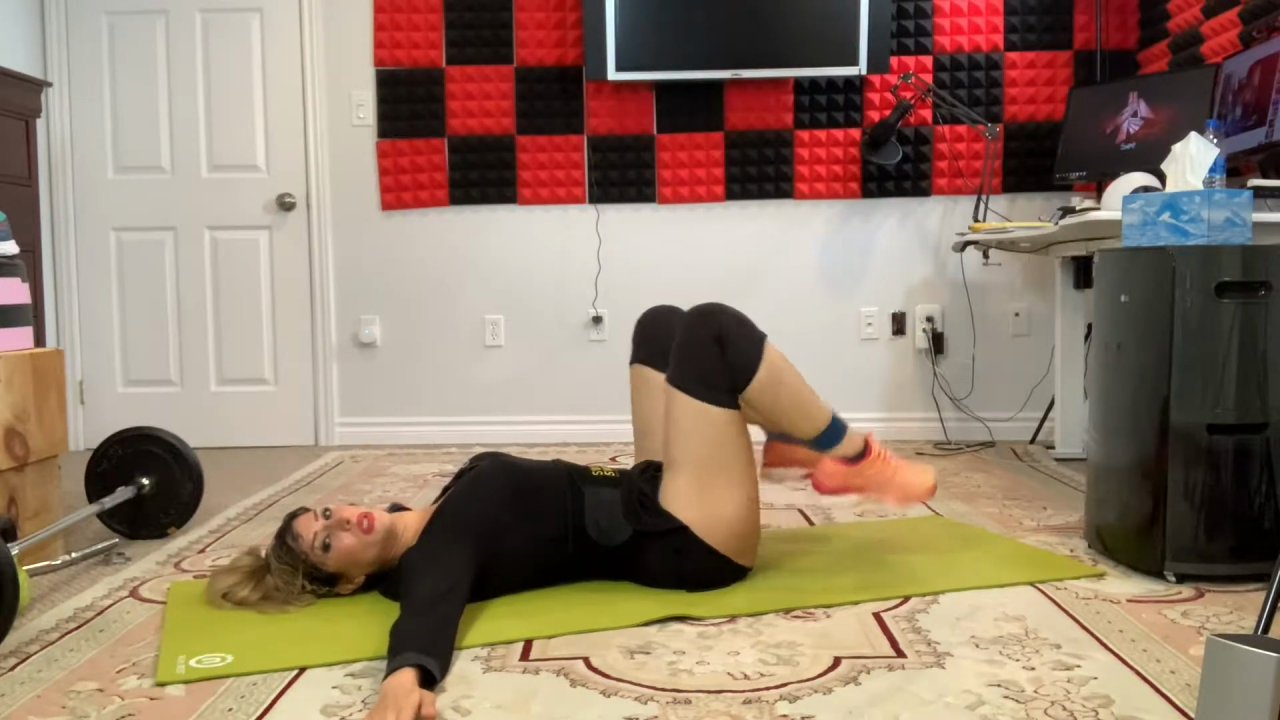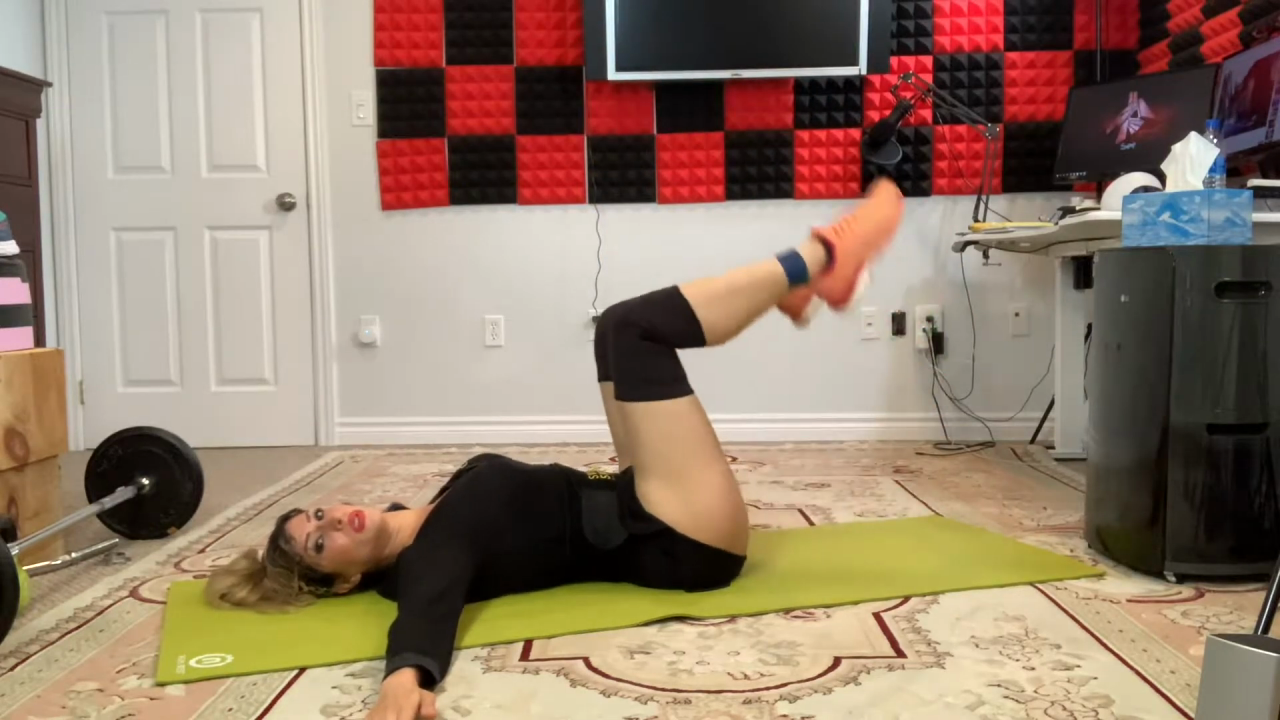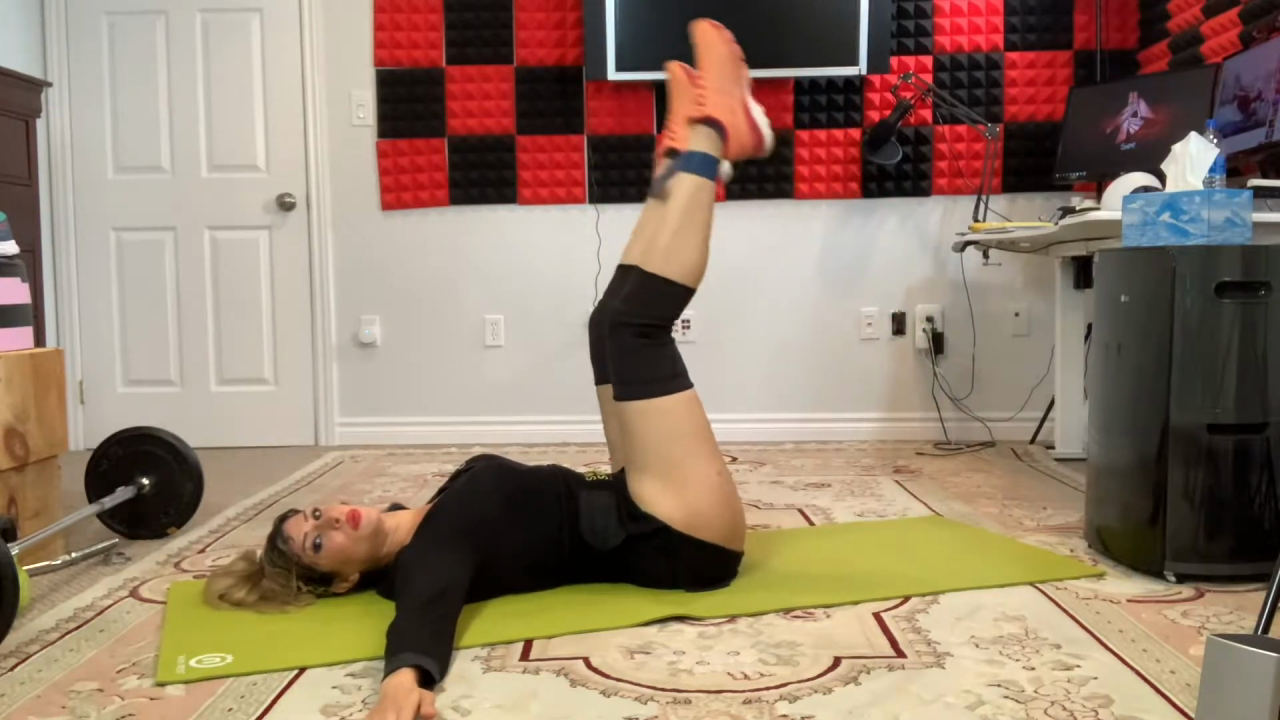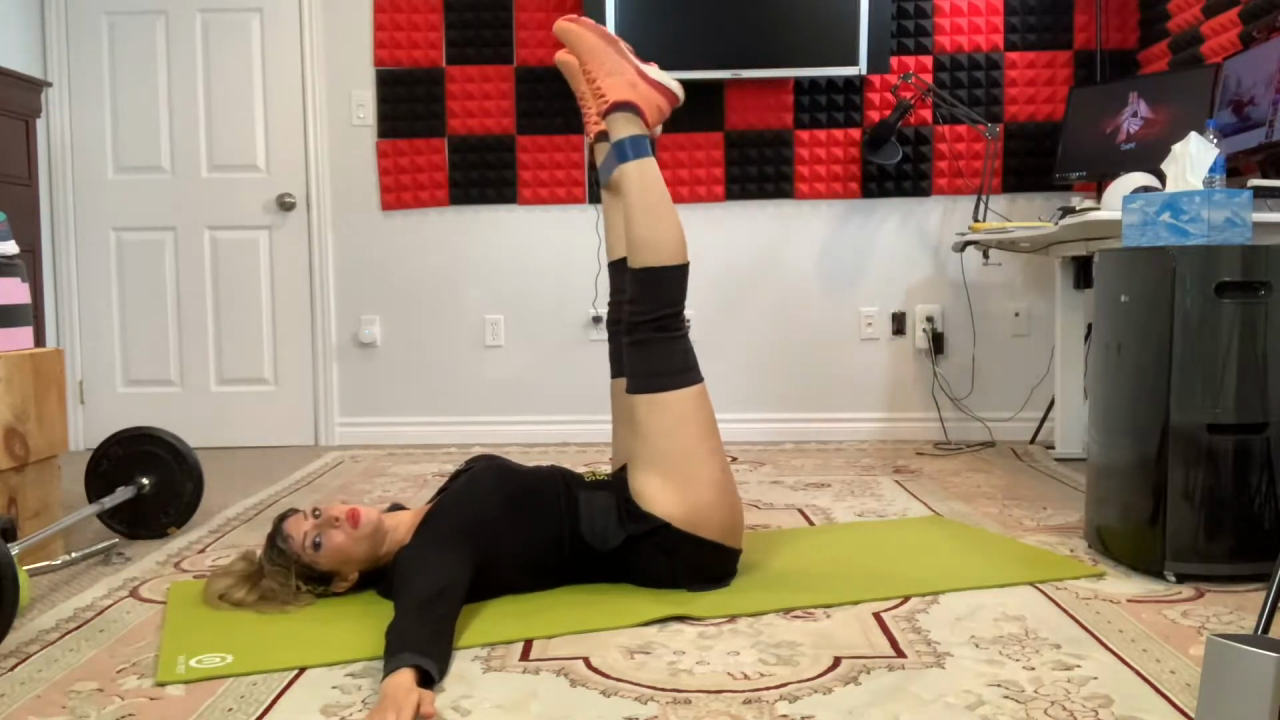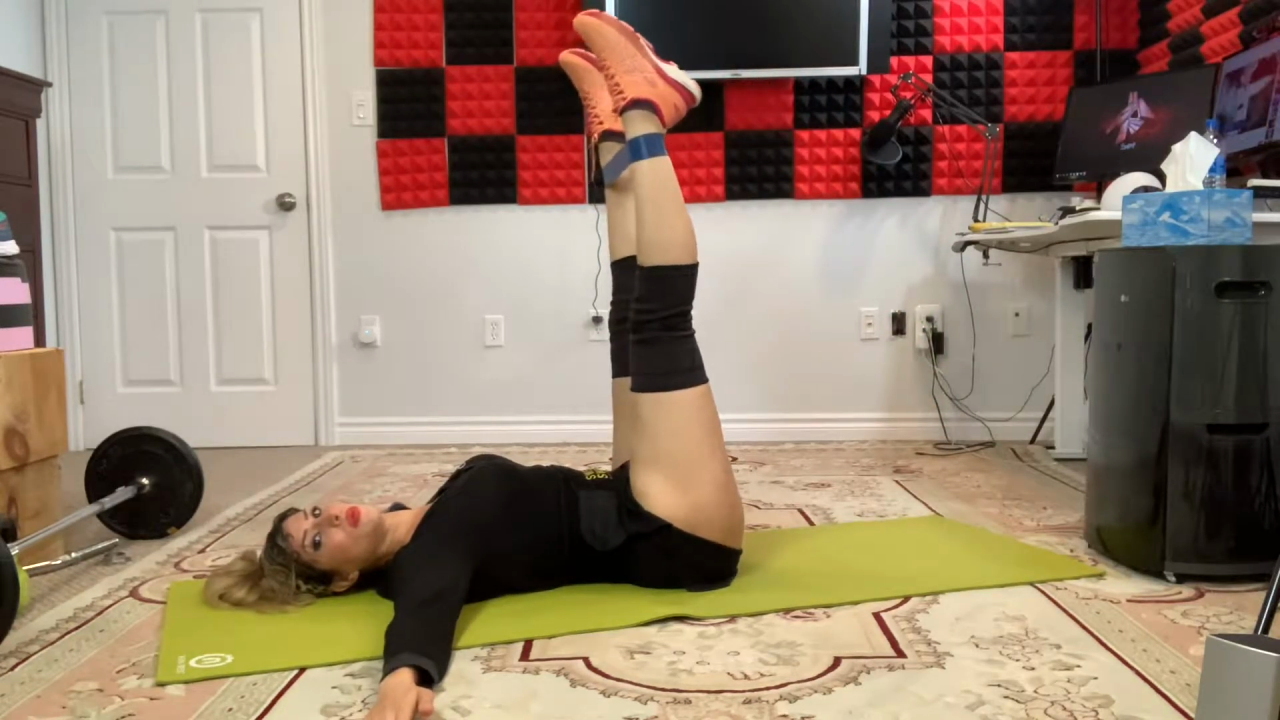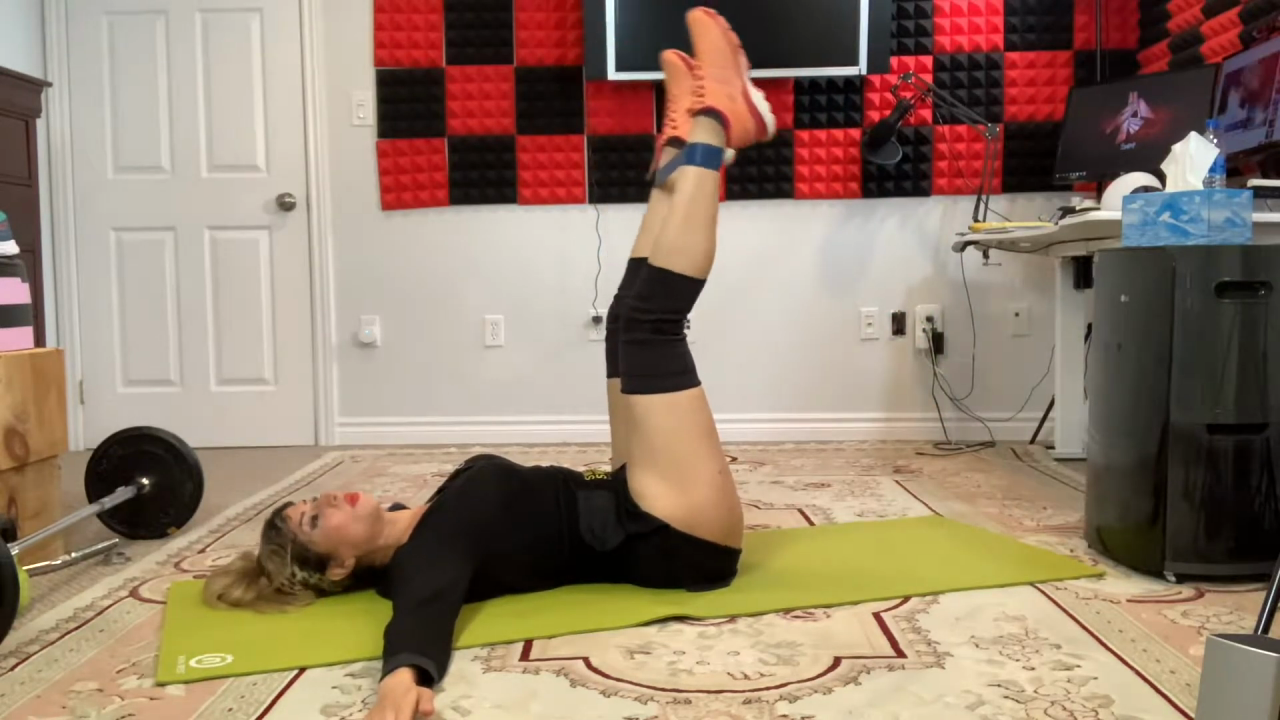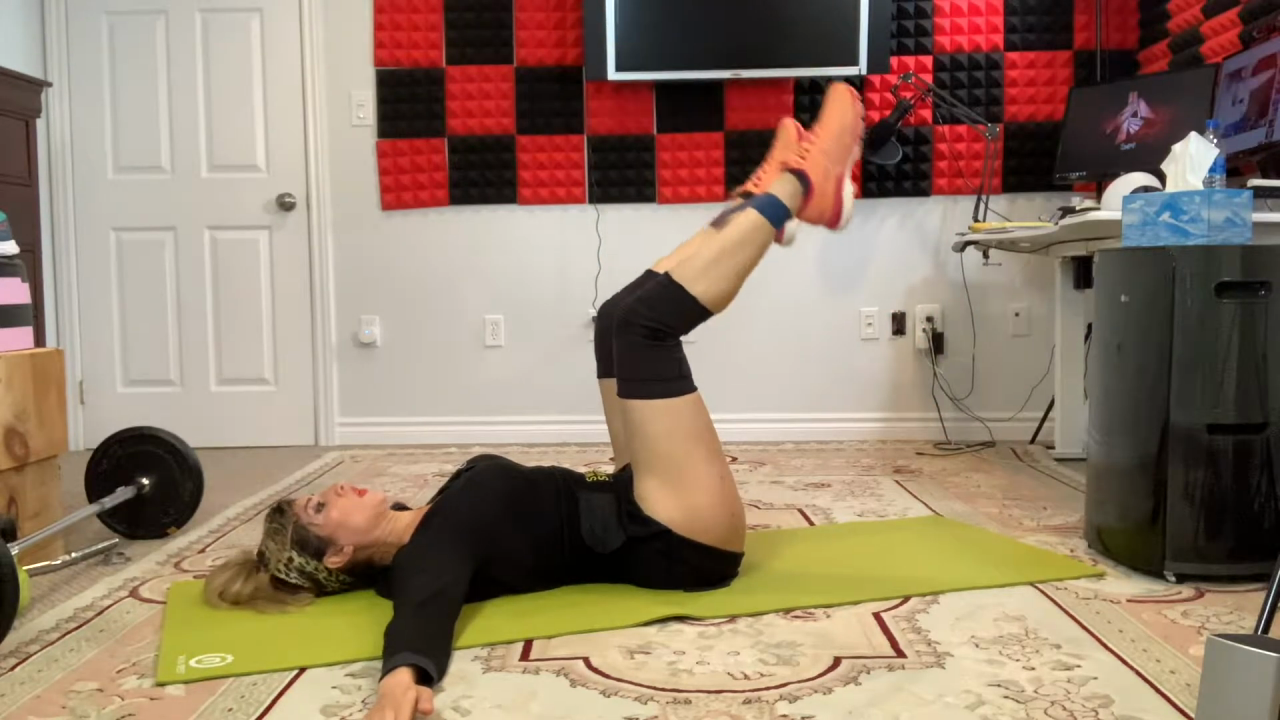
dt=0.3s
person 1, frame 1
left shoulder: (433, 520)
right shoulder: (425, 563)
right elbow: (427, 616)
left hip: (644, 498)
right hip: (685, 544)
left knee: (664, 325)
right knee: (711, 331)
left ankle: (814, 451)
right ankle: (857, 459)
person 1, frame 2
left shoulder: (429, 521)
right shoulder: (430, 564)
right elbow: (424, 619)
left hip: (626, 513)
right hip: (687, 548)
left knee: (624, 329)
right knee: (629, 328)
left ankle: (800, 274)
right ankle: (819, 254)
person 1, frame 3
left shoulder: (423, 521)
right shoulder: (422, 564)
right elbow: (426, 615)
left hip: (642, 525)
right hip: (685, 544)
left knee: (621, 325)
right knee: (628, 326)
left ankle: (685, 155)
right ankle: (710, 137)
person 1, frame 4
left shoulder: (420, 525)
right shoulder: (418, 563)
right elbow: (424, 610)
left hip: (632, 514)
right hip: (679, 541)
right knee: (651, 318)
left ankle: (613, 131)
right ankle: (623, 120)
person 1, frame 5
left shoulder: (421, 526)
right shoulder: (418, 563)
right elbow: (425, 611)
left hip: (628, 511)
right hip: (679, 541)
right knee: (658, 318)
left ankle: (617, 133)
right ankle: (639, 118)
person 1, frame 6
left shoulder: (418, 528)
right shoulder: (418, 561)
right elbow: (424, 610)
left hip: (631, 519)
right hip: (679, 543)
right knee: (643, 320)
right ankle: (712, 125)
person 1, frame 7
left shoulder: (419, 531)
right shoulder: (416, 563)
right elbow: (424, 612)
left hip: (632, 520)
right hip: (679, 548)
left knee: (626, 324)
right knee: (633, 323)
left ankle: (771, 196)
right ankle: (794, 187)
